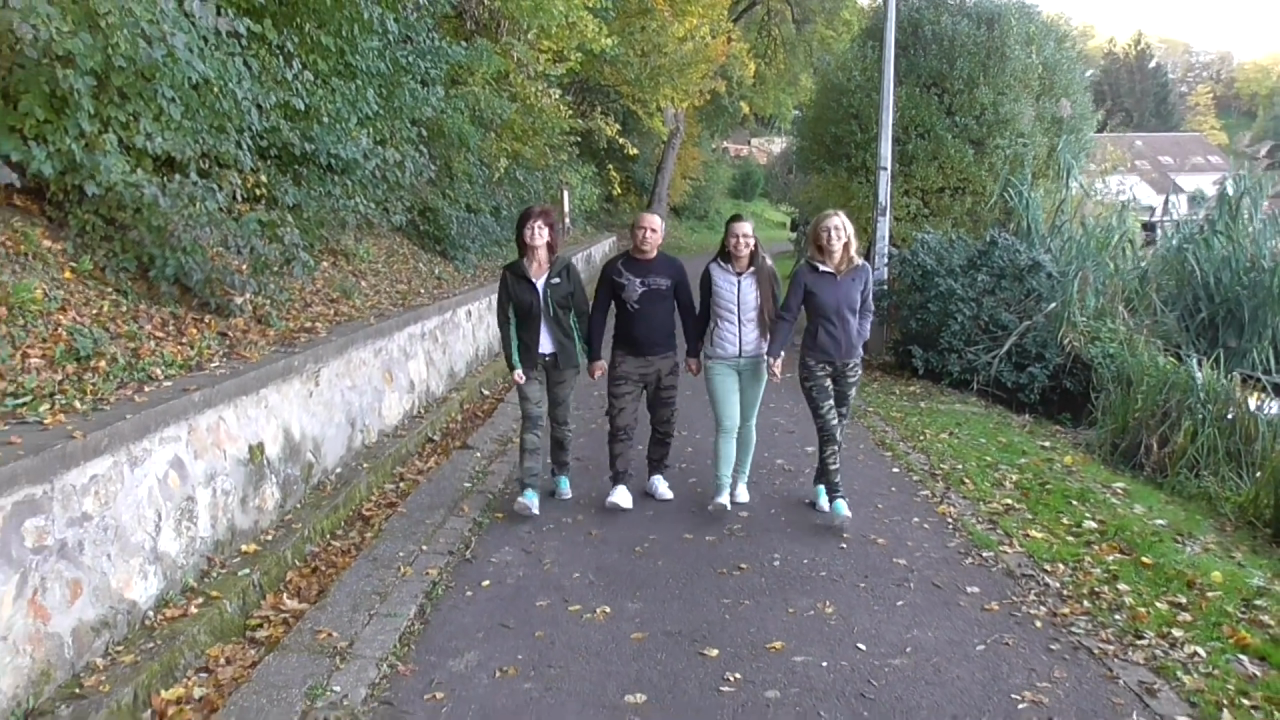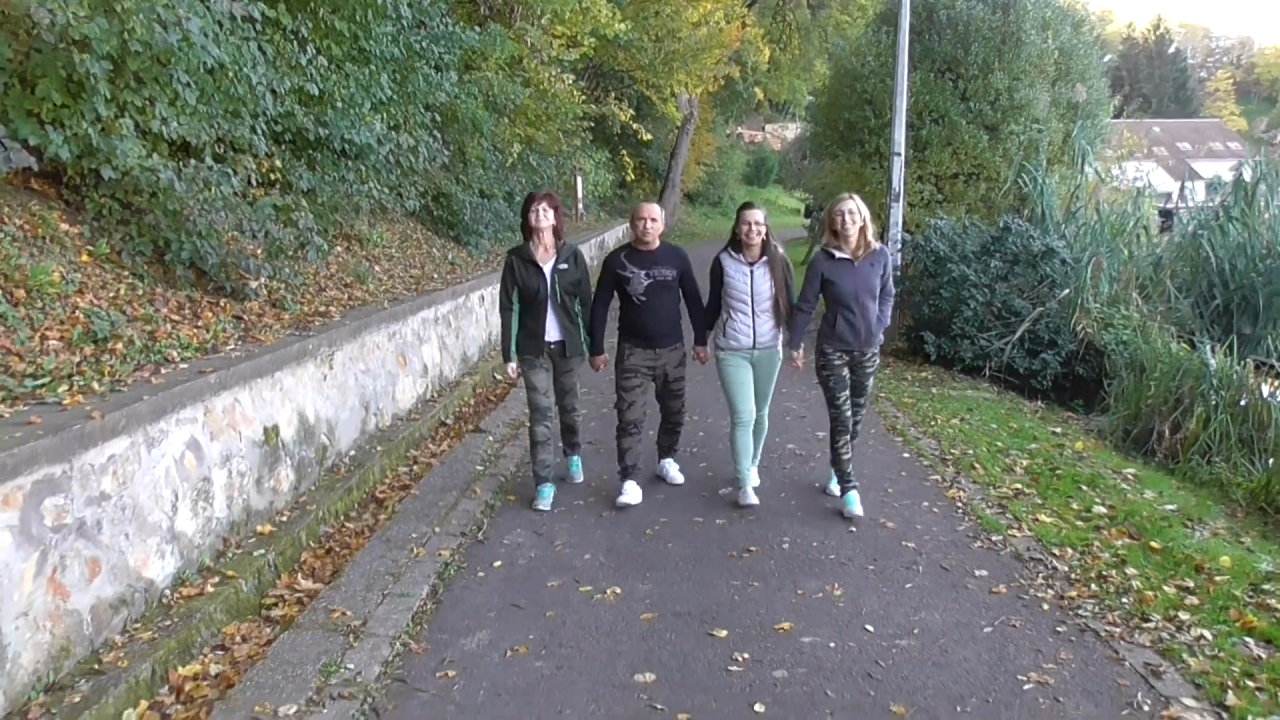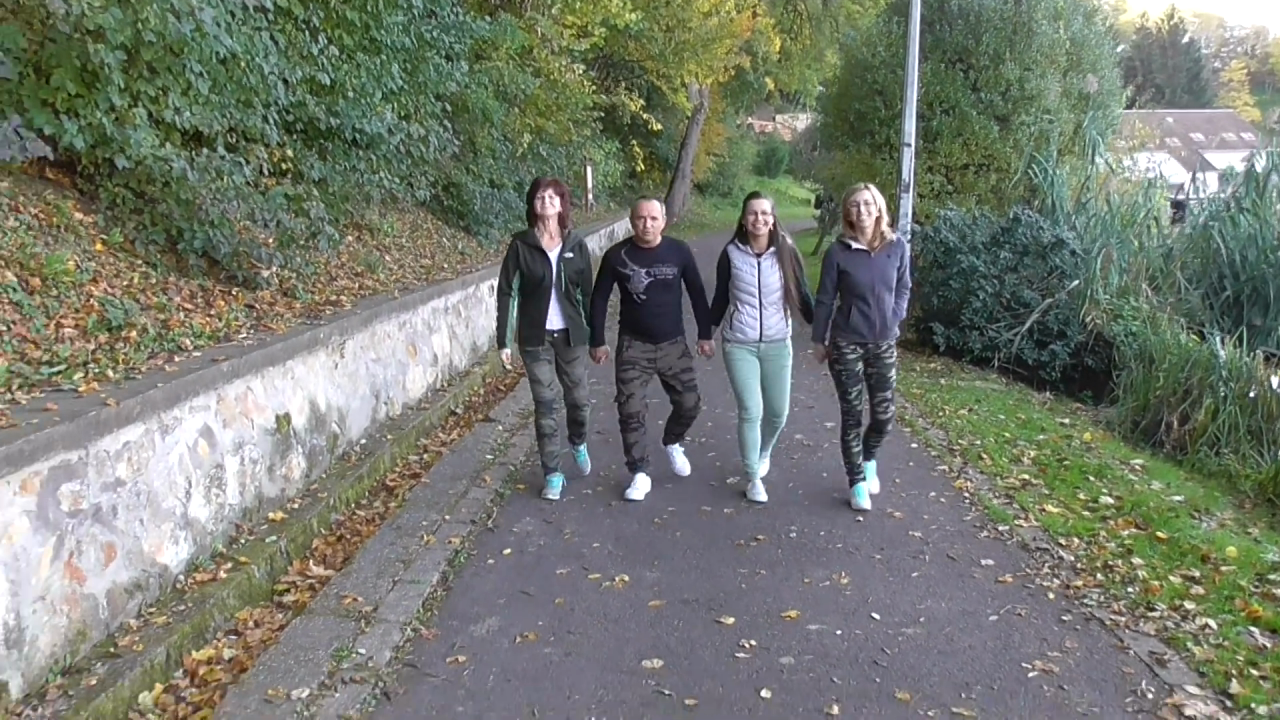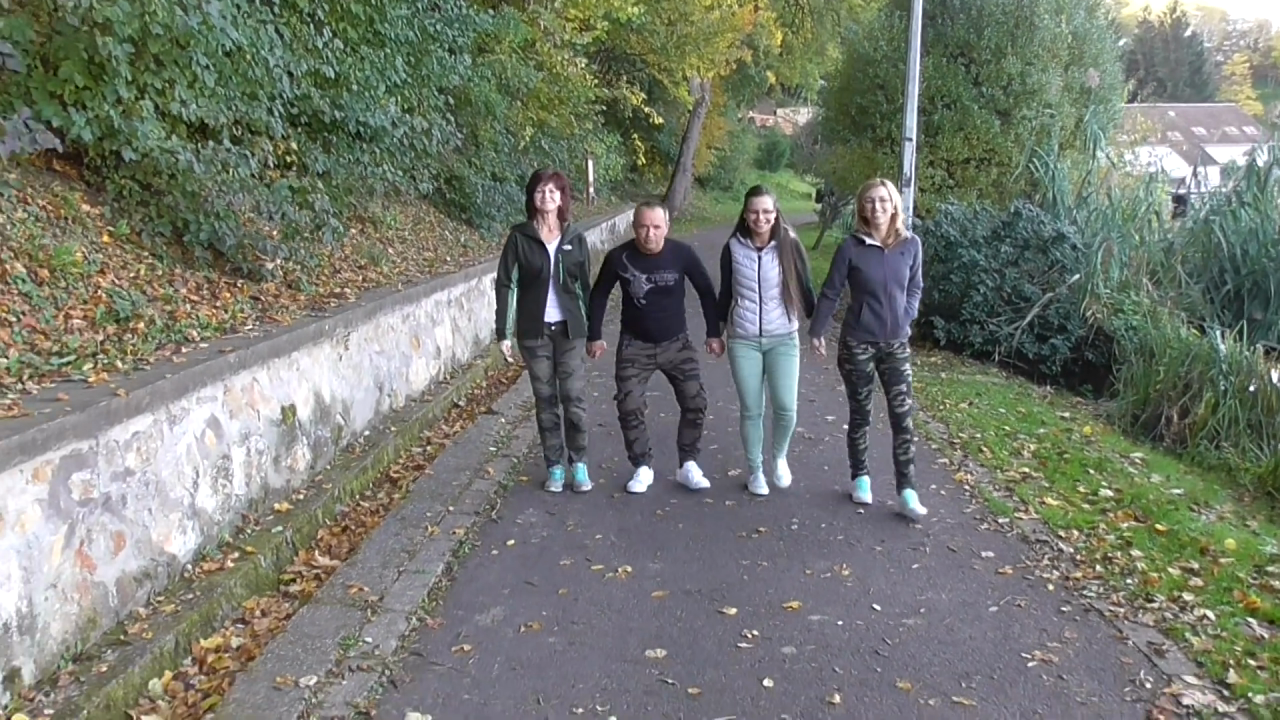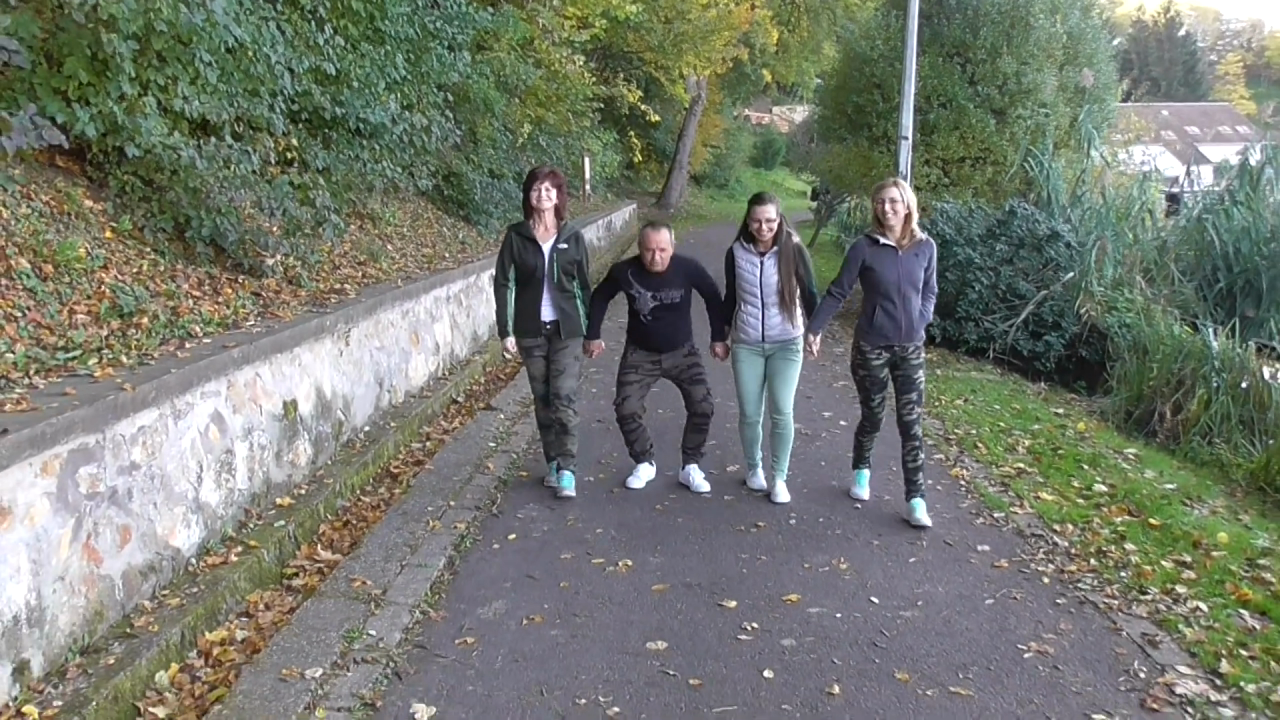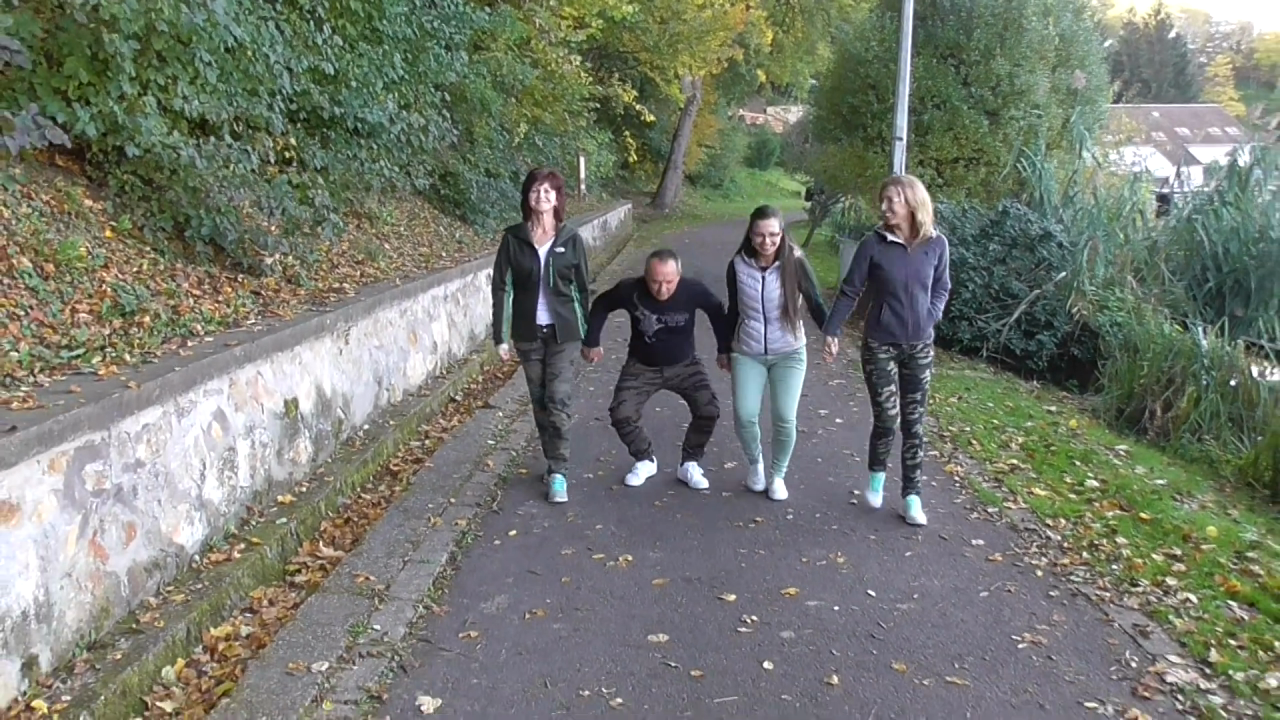
dt=0.2s
person 1, frame 1
left shoulder: (861, 271)
right shoulder: (805, 274)
right elbow: (787, 315)
left wrist: (859, 338)
right wrist: (775, 352)
left hip: (850, 362)
right hip: (815, 362)
left knee: (837, 430)
right knee: (828, 430)
left ankle: (821, 484)
right ankle: (836, 498)
person 1, frame 2
left shoulder: (880, 255)
right shoulder: (822, 262)
left elbow: (887, 295)
right elbow: (806, 306)
left wrist: (879, 326)
right wrist: (796, 345)
left hip: (868, 350)
right hip: (832, 351)
left knee: (855, 419)
right knee: (841, 421)
left ankle: (838, 471)
right ankle: (849, 490)
person 1, frame 3
left shoulder: (897, 247)
right shoulder: (838, 252)
left elbow: (904, 288)
right elbow: (825, 299)
left wrist: (895, 318)
right wrist: (820, 339)
left hip: (884, 344)
right hip: (846, 343)
left knee: (884, 416)
right knee: (852, 415)
left ankle: (867, 460)
right ankle: (857, 481)
person 1, frame 4
left shoulder: (911, 245)
right shoulder: (851, 247)
right elbow: (831, 292)
left wrist: (906, 317)
right wrist: (817, 331)
left hip: (897, 343)
right hip: (857, 342)
left knee: (902, 416)
right knee: (860, 412)
left ankle: (906, 491)
right ankle: (860, 476)
person 1, frame 5
left shoulder: (925, 247)
right shoulder: (864, 247)
right elbow: (838, 291)
left wrist: (921, 320)
right wrist: (815, 328)
left hip: (911, 347)
right hip: (871, 346)
left knee: (911, 423)
right knee: (873, 417)
left ankle: (915, 499)
right ankle: (861, 469)
person 1, frame 6
left shoulder: (936, 243)
right shoulder: (872, 244)
left elbow: (942, 286)
right elbow: (850, 291)
left wrist: (930, 318)
right wrist: (832, 330)
left hip: (920, 345)
right hip: (879, 344)
left knee: (914, 422)
right knee: (887, 419)
left ankle: (911, 495)
right ankle: (876, 473)
person 2, frame 1
left shoulder: (565, 269)
right shoulder: (511, 274)
left elbow: (582, 313)
right elbow: (506, 321)
left wrist: (590, 354)
right wrist: (513, 363)
left hip: (562, 358)
right hip: (530, 360)
left knee: (560, 419)
right knee: (532, 421)
left ankle: (561, 474)
right ankle: (529, 492)
person 2, frame 2
left shoulder: (572, 256)
right shoulder: (516, 259)
left elbow: (586, 302)
right elbow: (508, 308)
left wrist: (594, 345)
right wrist: (508, 354)
left hip: (568, 346)
right hip: (533, 349)
left knee: (569, 406)
right knee: (541, 413)
left ankle: (572, 455)
right ankle: (544, 484)
person 2, frame 3
left shoulder: (576, 245)
right shoulder: (520, 245)
left elbow: (586, 292)
right elbow: (506, 293)
left wrist: (594, 336)
right wrist: (503, 340)
left hip: (571, 336)
right hip: (535, 338)
left knee: (578, 400)
right knee: (546, 405)
left ankle: (578, 445)
right ankle: (553, 474)
person 2, frame 4
left shoulder: (575, 239)
right shoulder: (519, 237)
left elbow: (585, 286)
right elbow: (505, 285)
left wrist: (592, 331)
right wrist: (503, 332)
left hip: (569, 329)
right hip: (533, 331)
left knee: (574, 397)
right knee: (546, 400)
left ankle: (578, 463)
right ankle: (554, 466)
person 2, frame 5
left shoulder: (572, 237)
right shoulder: (515, 236)
left elbow: (584, 285)
right elbow: (503, 284)
left wrist: (590, 330)
right wrist: (505, 329)
left hip: (566, 329)
right hip: (530, 330)
left knee: (564, 398)
right knee: (543, 400)
left ankle: (566, 470)
right ankle: (553, 462)
person 2, frame 6
left shoulder: (571, 239)
right shoulder: (513, 238)
left elbow: (583, 289)
right elbow: (501, 288)
left wrist: (588, 335)
right wrist: (500, 335)
left hip: (563, 333)
right hip: (527, 333)
left knee: (558, 402)
right knee: (540, 401)
left ankle: (557, 472)
right ankle: (553, 459)
person 3, frame 1
left shoulder: (766, 272)
right shoulder: (712, 272)
left elbow: (776, 315)
right elbow: (704, 314)
left hip: (755, 359)
right hip: (719, 360)
left knee: (746, 424)
right knee: (727, 424)
left ankle: (740, 480)
right ankle: (722, 491)
person 3, frame 2
left shoulder: (778, 261)
right shoulder: (723, 262)
left elbow: (789, 304)
right elbow: (713, 304)
left hip: (768, 350)
right hip: (731, 351)
left knee: (759, 414)
right knee: (742, 416)
left ankle: (752, 464)
right ankle: (745, 485)
person 3, frame 3
left shoulder: (787, 252)
right shoulder: (731, 254)
left elbow: (803, 295)
right elbow: (721, 297)
left hip: (777, 344)
right hip: (739, 345)
left knee: (778, 410)
right knee: (749, 412)
left ankle: (763, 449)
right ankle: (753, 478)
person 3, frame 4
left shoulder: (790, 246)
right shoulder: (733, 248)
left elbow: (806, 290)
right elbow: (726, 293)
left hip: (783, 339)
right hip: (742, 341)
left knee: (786, 406)
right knee: (751, 410)
left ankle: (779, 458)
right ankle: (754, 471)
person 3, frame 5
left shoulder: (794, 251)
right shoulder: (736, 252)
left elbow: (809, 294)
left hip: (786, 344)
right hip: (746, 345)
left knee: (781, 411)
right knee: (749, 414)
left ankle: (779, 477)
right ankle: (754, 465)
person 3, frame 6
left shoulder: (796, 264)
right shoulder: (738, 266)
left elbow: (815, 303)
left hip: (789, 354)
right hip: (748, 354)
left knee: (785, 419)
right knee: (744, 417)
left ankle: (777, 474)
right ankle: (755, 463)
person 4, frame 1
left shoulder: (673, 267)
right shoulder: (614, 268)
left elbow: (687, 311)
right elbow: (599, 313)
left wrist: (692, 352)
right wrist: (595, 356)
left hip: (665, 359)
right hip: (626, 358)
left knee: (664, 423)
right knee: (621, 423)
left ankle: (656, 476)
right ankle: (620, 486)
person 4, frame 2
left shoulder: (677, 256)
right shoulder: (616, 260)
left elbow: (693, 299)
right elbow: (600, 306)
left wrist: (701, 340)
right wrist: (597, 349)
left hip: (672, 350)
right hip: (633, 351)
left knee: (673, 411)
right knee: (630, 418)
left ankle: (666, 459)
right ankle: (630, 482)
person 4, frame 3
left shoulder: (679, 251)
right shoulder: (616, 256)
left elbow: (697, 293)
right elbow: (599, 298)
left wrist: (705, 334)
right wrist: (597, 340)
left hip: (674, 345)
right hip: (633, 346)
left knee: (689, 405)
right knee: (631, 411)
left ankle: (672, 442)
right ankle: (640, 474)
person 4, frame 4
left shoulder: (682, 254)
right shoulder: (618, 257)
left elbow: (706, 291)
right elbow: (599, 294)
left wrist: (714, 333)
right wrist: (594, 335)
left hip: (676, 343)
right hip: (634, 345)
left knee: (695, 402)
right knee: (629, 407)
left ankle: (688, 465)
right ankle: (643, 467)
person 4, frame 5
left shoulder: (688, 268)
right shoulder: (624, 271)
left elbow: (713, 297)
right elbow: (600, 297)
left wrist: (719, 338)
right wrist: (593, 335)
left hip: (681, 353)
right hip: (640, 353)
left knee: (702, 406)
right knee: (626, 409)
left ankle: (691, 466)
right ankle: (644, 462)
person 4, frame 6
left shoulder: (694, 290)
right shoulder: (629, 290)
left elbow: (717, 312)
right elbow: (601, 305)
left wrist: (724, 349)
right wrist: (591, 342)
left hip: (683, 365)
right hip: (641, 367)
left knee: (709, 410)
right knee: (621, 413)
left ankle: (689, 463)
right ankle: (644, 460)
